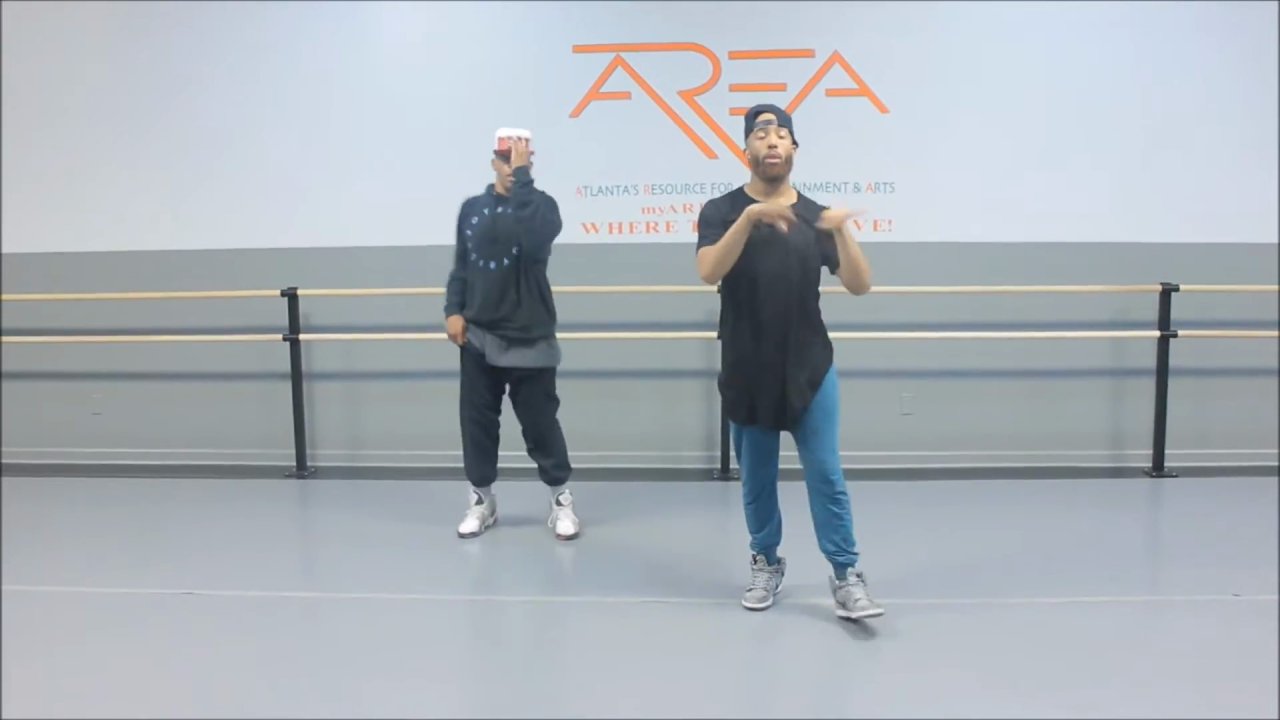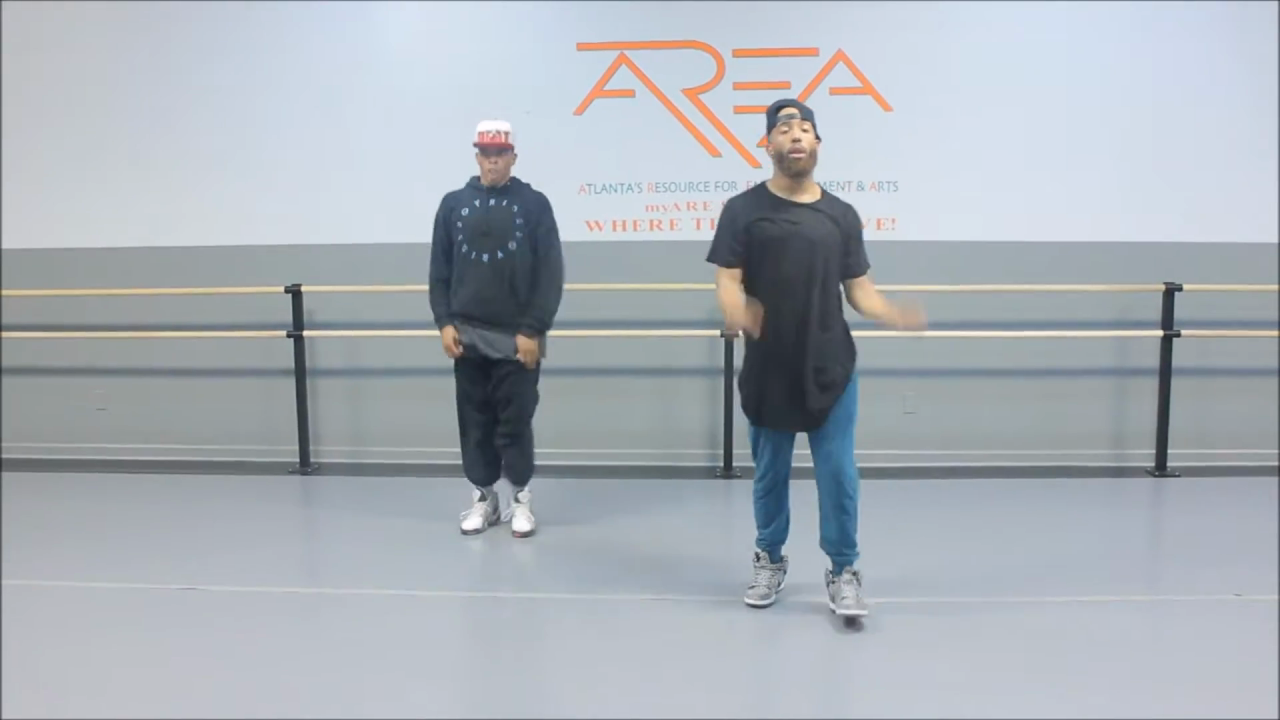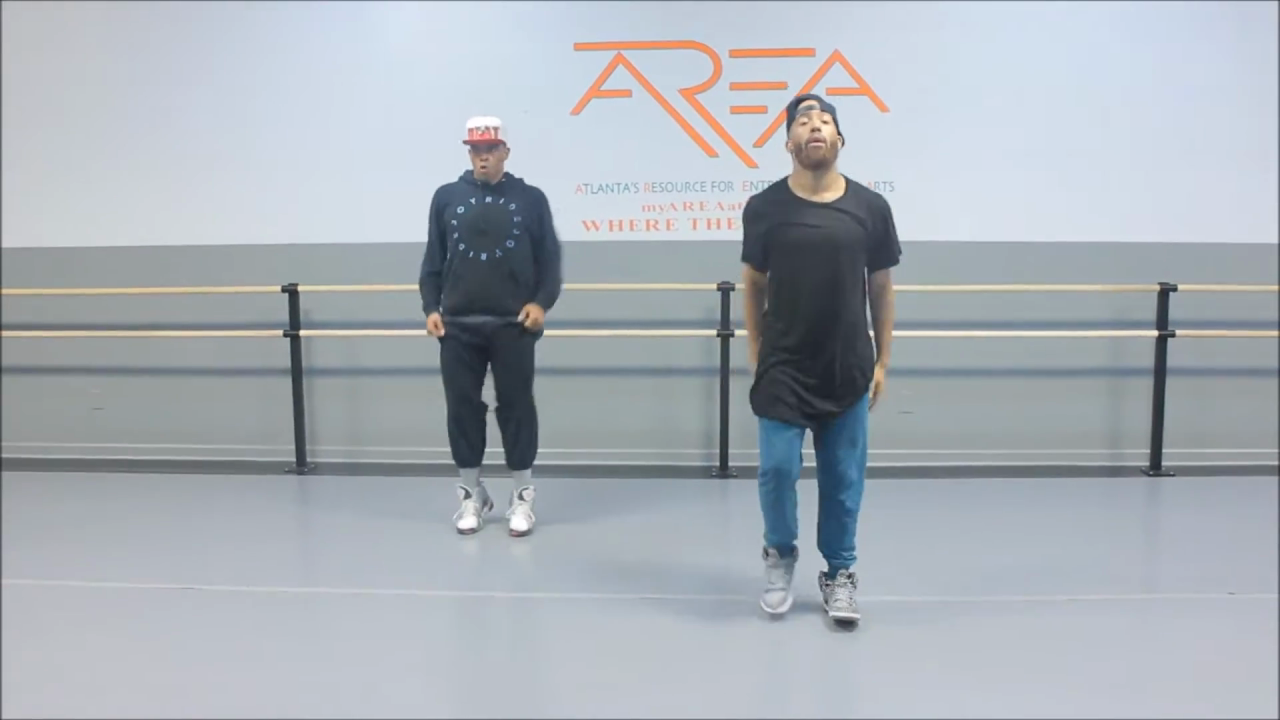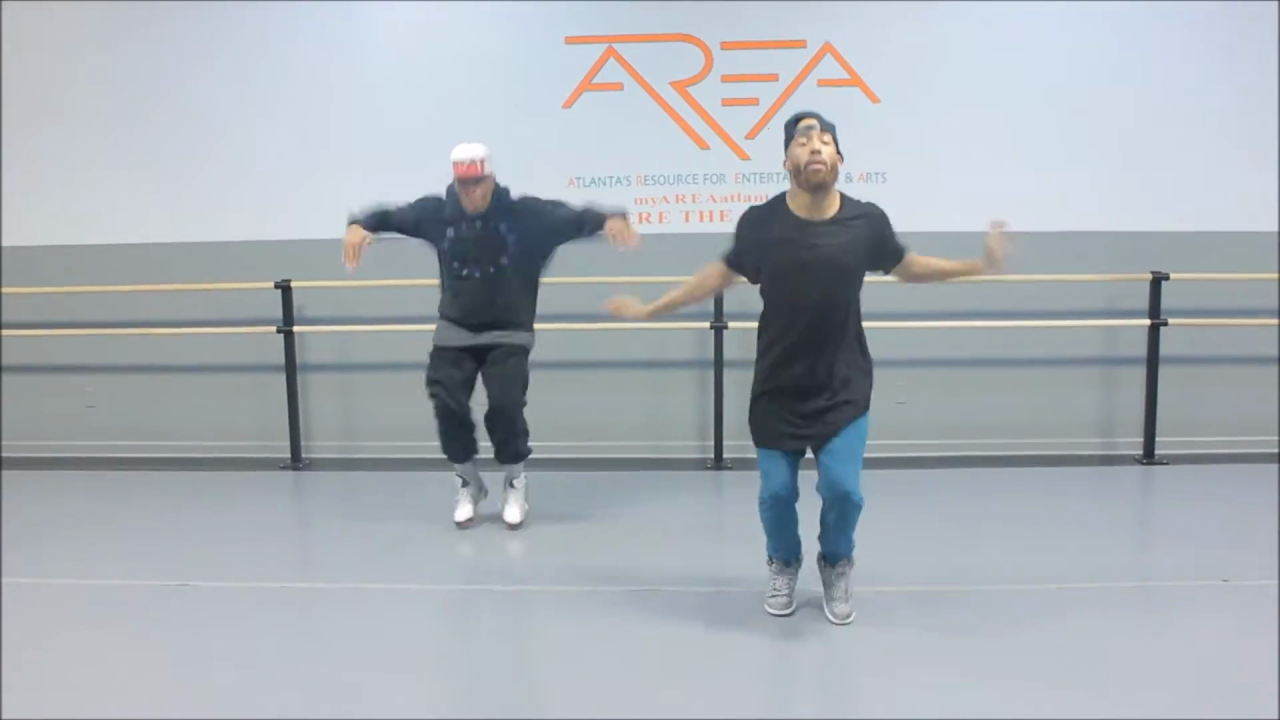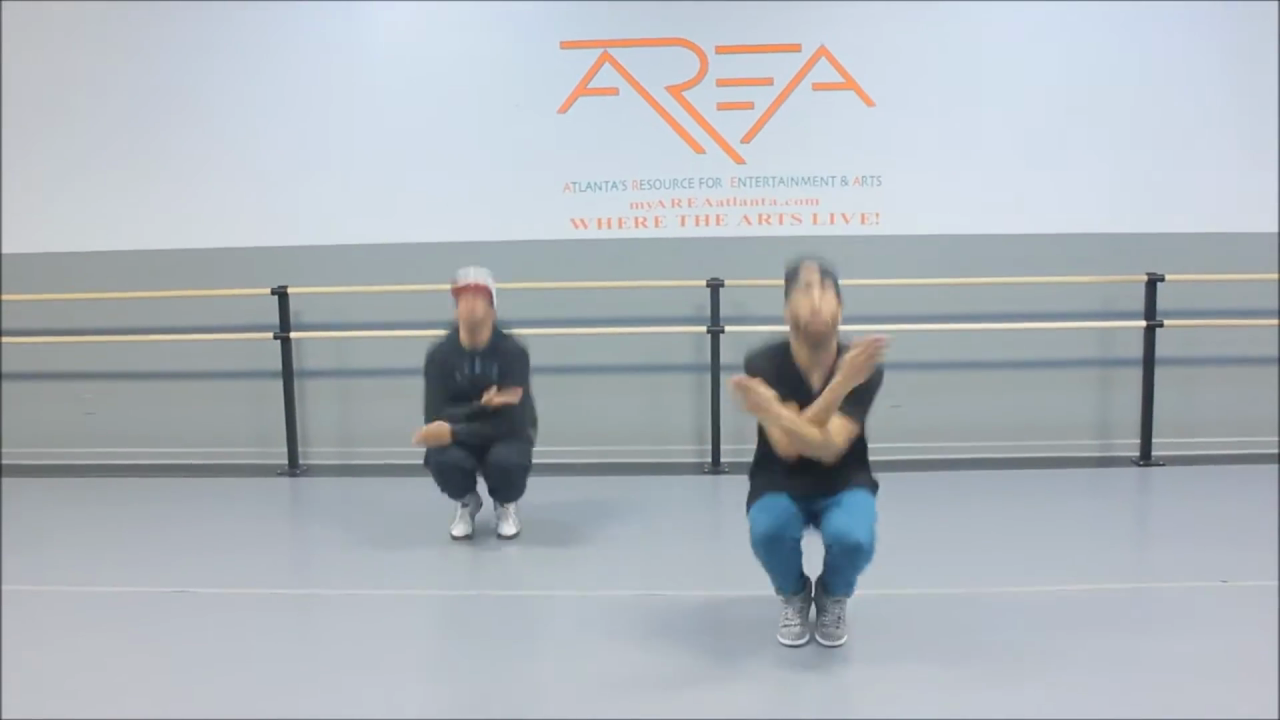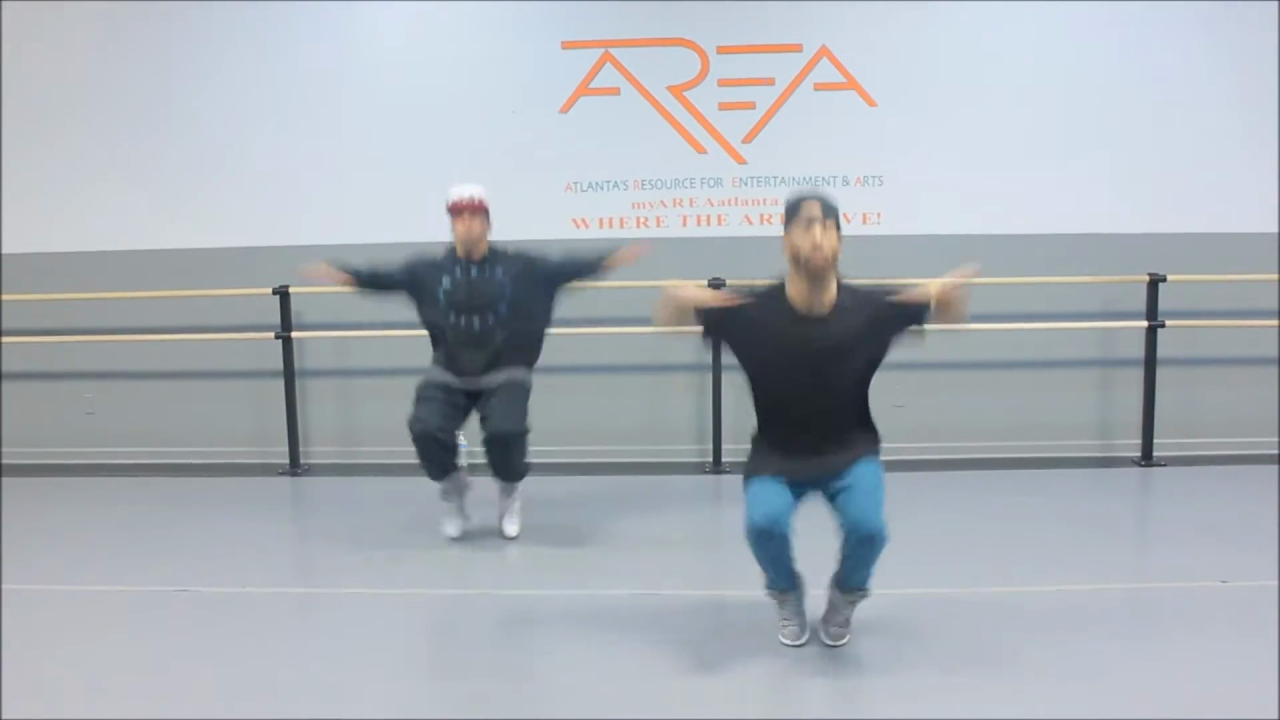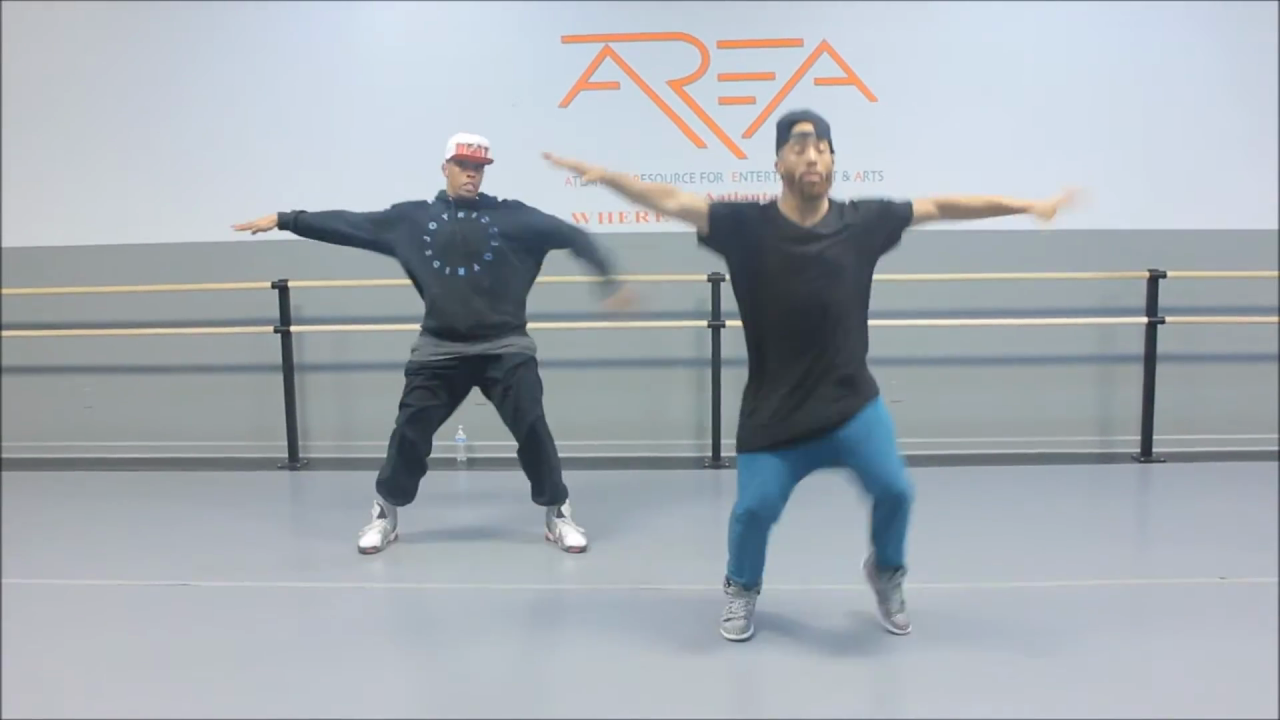
dt=0.3s
person 1, frame 1
left shoulder: (815, 216)
right shoulder: (722, 210)
left elbow: (860, 286)
right elbow: (708, 272)
left wrist: (842, 232)
right wrist: (750, 217)
left hip: (810, 367)
right hip: (748, 372)
left knee: (826, 475)
right knee: (757, 477)
left ankle: (846, 576)
right ankle: (766, 563)
person 1, frame 2
left shoulder: (842, 215)
right shoulder: (743, 210)
left elbow: (857, 290)
right elbow: (726, 285)
left wrist: (893, 315)
right wrist: (738, 313)
left hip: (833, 368)
right hip: (768, 373)
left knee: (838, 473)
right knee: (770, 472)
left ankle: (843, 573)
right ankle: (769, 561)
person 1, frame 3
left shoulder: (870, 207)
right shoulder: (764, 207)
left elbow: (880, 283)
left wrist: (882, 357)
right wrist: (755, 353)
left hip: (848, 369)
right hip: (784, 367)
left knee: (843, 478)
right knee: (777, 467)
left ankle: (839, 574)
right ankle: (780, 555)
person 1, frame 4
left shoulder: (867, 221)
right shoulder: (759, 222)
left elbow: (907, 267)
right elbow: (723, 274)
left wrist: (977, 266)
right wrist: (652, 308)
left hip: (843, 390)
right hip: (776, 392)
left knee: (843, 489)
right knee: (775, 490)
left ankle: (836, 566)
right ankle: (783, 563)
person 1, frame 5
left shoulder: (865, 368)
right shoulder: (762, 366)
left elbow: (829, 450)
right elbow: (787, 444)
right wrist: (839, 387)
left hip: (843, 482)
right hip: (780, 483)
left knee: (853, 539)
right knee: (769, 531)
left ankle: (833, 597)
right ankle: (794, 595)
person 1, frame 6
left shoulder: (871, 309)
right shoulder: (753, 311)
left elbow: (950, 312)
right elbow: (668, 317)
left wrist: (950, 292)
right wrist: (682, 301)
left hip: (850, 453)
right hip: (780, 454)
left knee: (868, 527)
right knee: (764, 522)
left ankle: (846, 592)
right ankle: (786, 593)
person 1, frame 7
left shoulder: (864, 222)
right shoulder: (746, 223)
left elbow: (939, 207)
right elbow: (670, 201)
left wrist: (1023, 203)
right wrist: (602, 174)
left hip: (851, 402)
right hip: (774, 412)
left knee: (895, 492)
right knee: (754, 509)
left ankle: (887, 574)
right ankle: (742, 590)
person 2, frame 1
left shoulder: (541, 204)
right shoulder: (472, 208)
left elbow: (535, 240)
right elbow: (461, 266)
left wrist: (523, 175)
right wrist: (453, 309)
left hip: (529, 337)
right hip: (479, 336)
left knee: (540, 424)
right knee: (477, 421)
left ankle: (561, 500)
right ankle: (482, 500)
person 2, frame 2
left shoulder: (534, 203)
right shoulder: (453, 203)
left elbow: (551, 273)
right elbow: (439, 269)
left wrist: (536, 330)
right wrist: (443, 321)
left hip: (516, 337)
right hip: (467, 334)
left knee: (515, 421)
right knee: (475, 420)
left ankle: (520, 498)
right ankle: (482, 498)
person 2, frame 3
left shoulder: (529, 198)
right shoulder: (446, 197)
left elbow: (549, 257)
right elbow: (433, 259)
left wrist: (541, 301)
right wrist: (431, 307)
left hip: (511, 323)
right hip: (459, 324)
left knee: (516, 406)
right knee: (462, 408)
left ankle: (521, 495)
right ankle: (472, 494)
person 2, frame 4
left shoulder: (524, 214)
right shoulder: (436, 211)
left elbow: (573, 217)
right elbow: (388, 217)
left wrist: (611, 219)
right wrist: (359, 225)
left hip: (509, 335)
right hip: (455, 332)
left knee: (506, 408)
right knee: (448, 406)
left ankle: (514, 485)
right ankle: (469, 484)
person 2, frame 5
left shoulder: (512, 354)
right shoulder: (440, 356)
left elbow: (512, 424)
right elbow: (437, 419)
left wrist: (452, 431)
right wrist: (481, 405)
left hip: (503, 434)
right hip: (455, 434)
left knee: (508, 461)
right knee: (444, 462)
left ankle: (505, 505)
right ankle: (467, 502)
person 2, frame 6
left shoulder: (517, 266)
right shoulder: (431, 270)
left elbow: (572, 266)
right elbow: (381, 276)
left wrist: (611, 260)
right wrist: (344, 275)
left hip: (505, 373)
right hip: (449, 375)
left knee: (505, 431)
right knee: (427, 430)
left ankle: (509, 494)
right ankle: (453, 489)
person 2, frame 7
left shoulder: (512, 215)
right shoulder: (411, 218)
left elbow: (568, 235)
right elbow: (349, 225)
left wrist: (607, 280)
right wrist: (283, 219)
left hip: (505, 345)
right hip: (439, 347)
left knee: (531, 427)
right knee: (410, 432)
left ankle: (557, 515)
right ankle: (384, 515)
